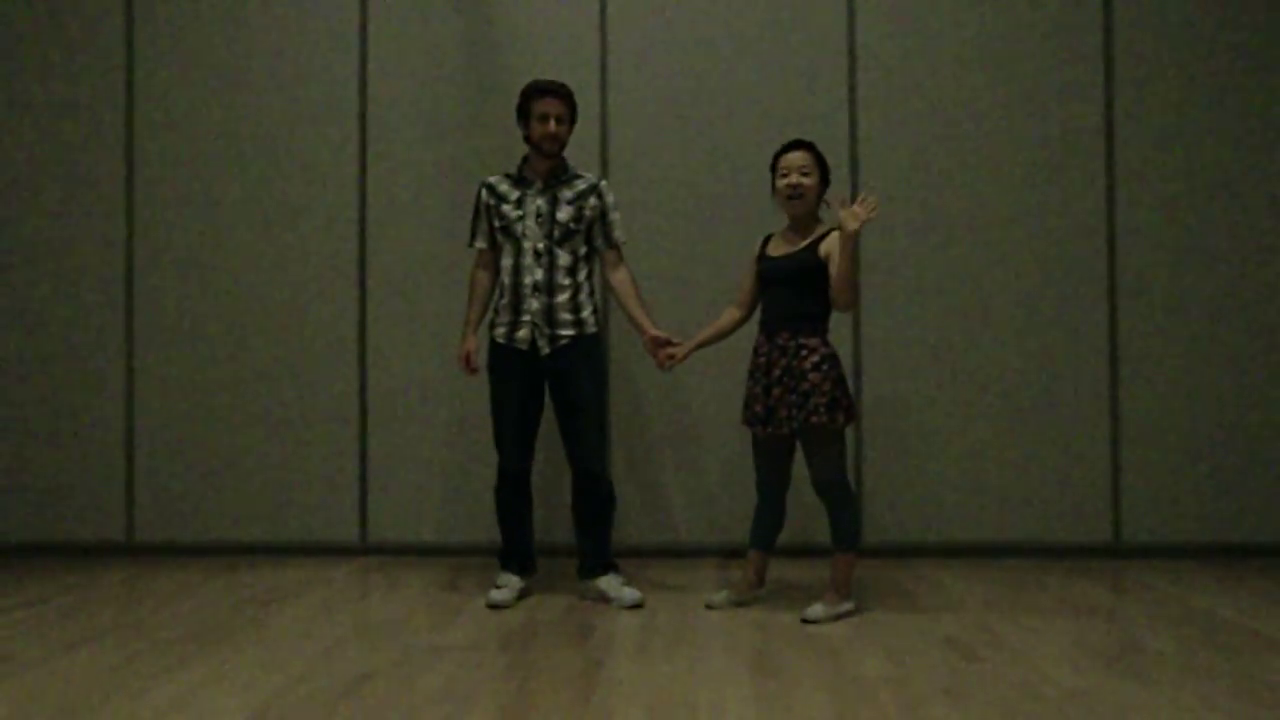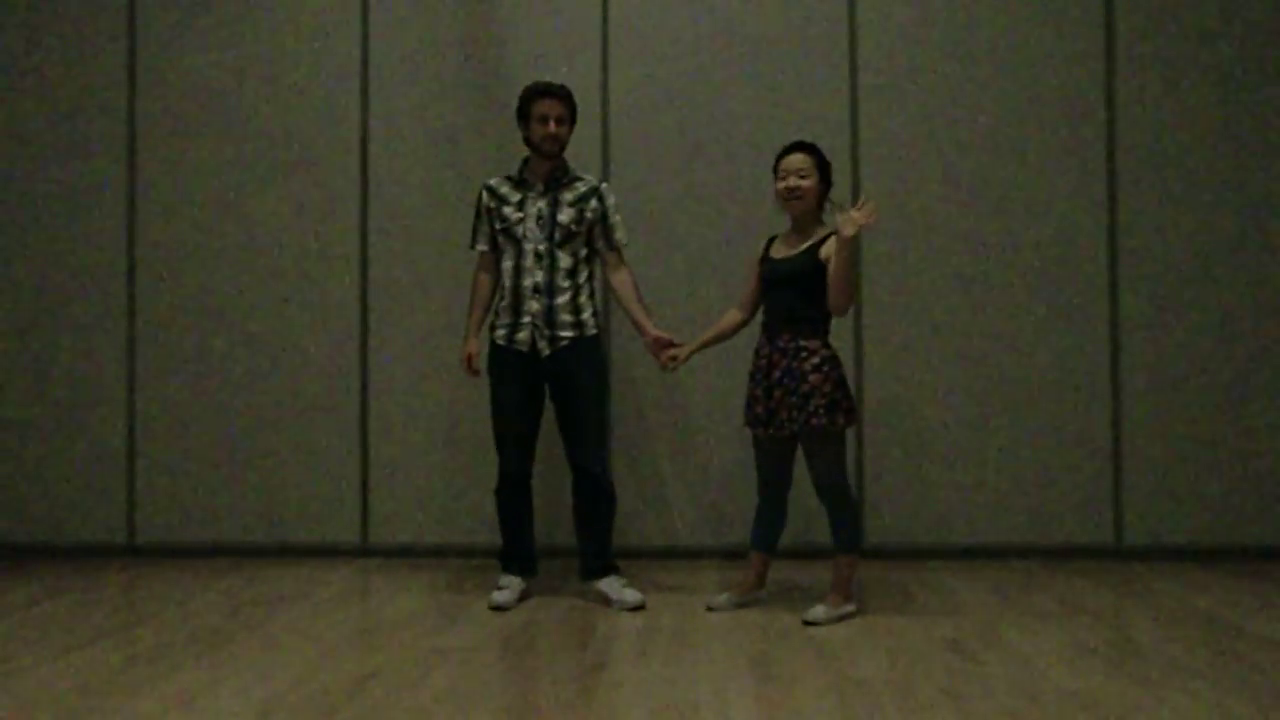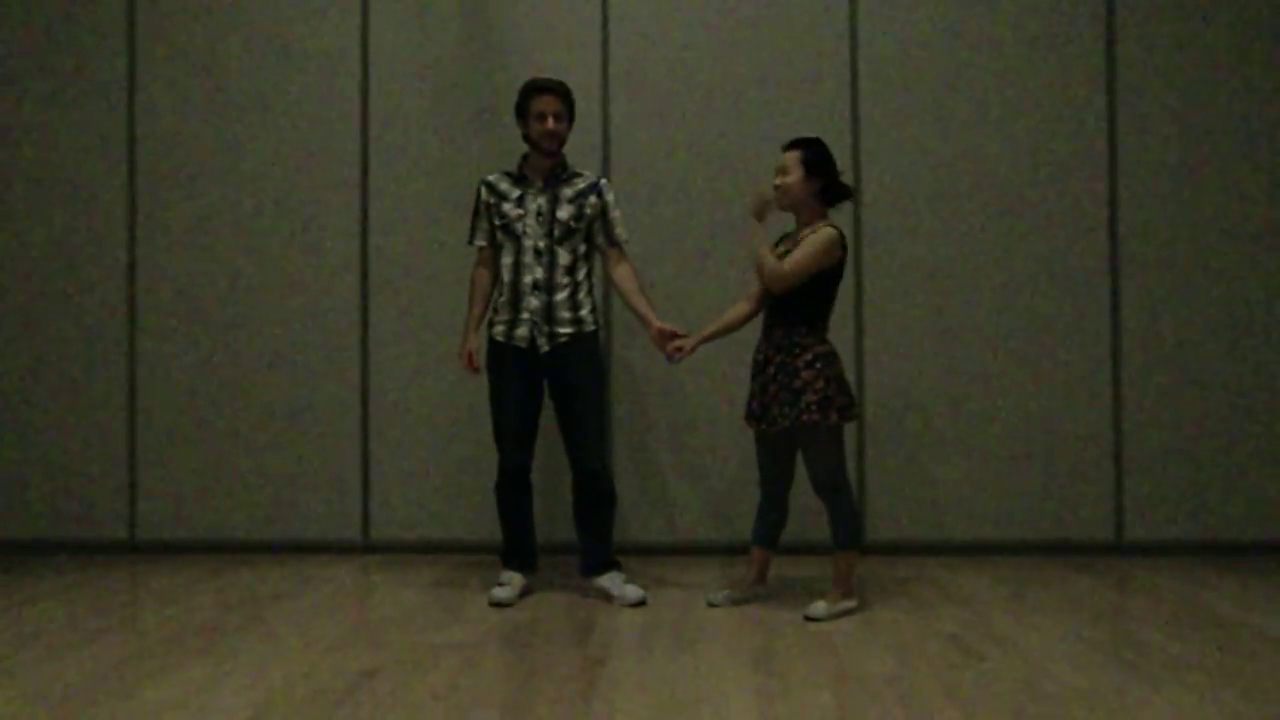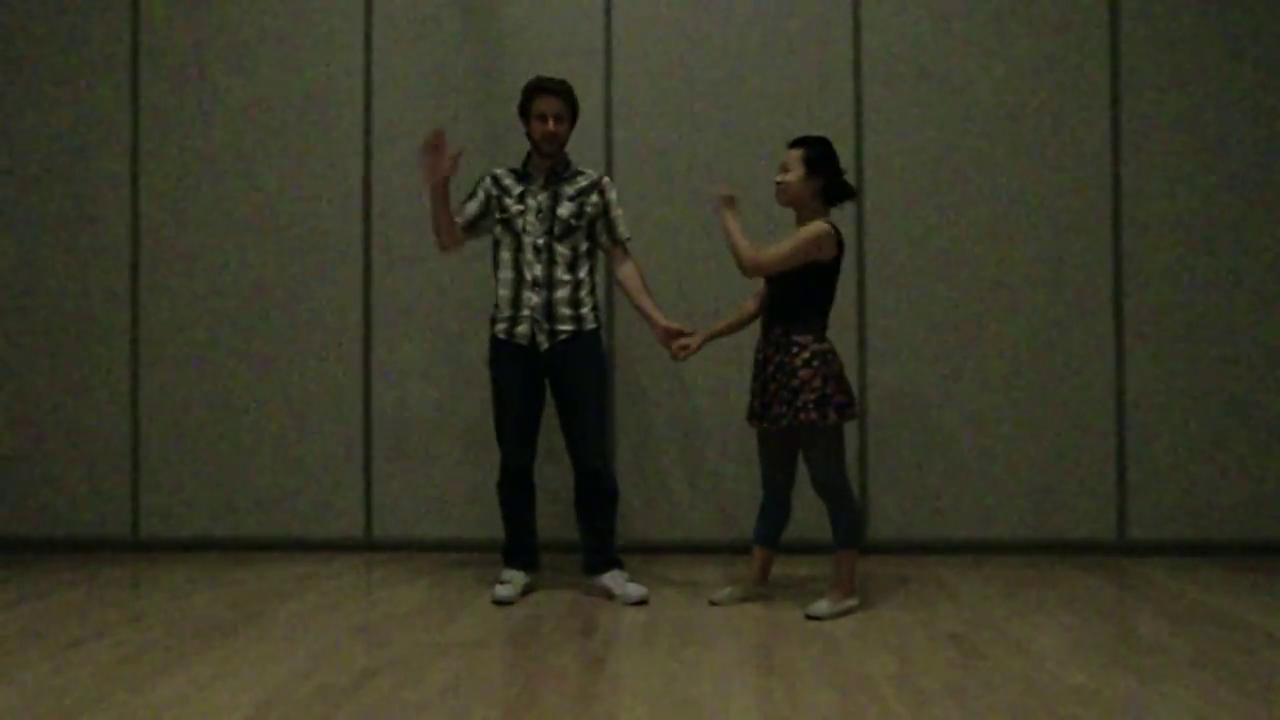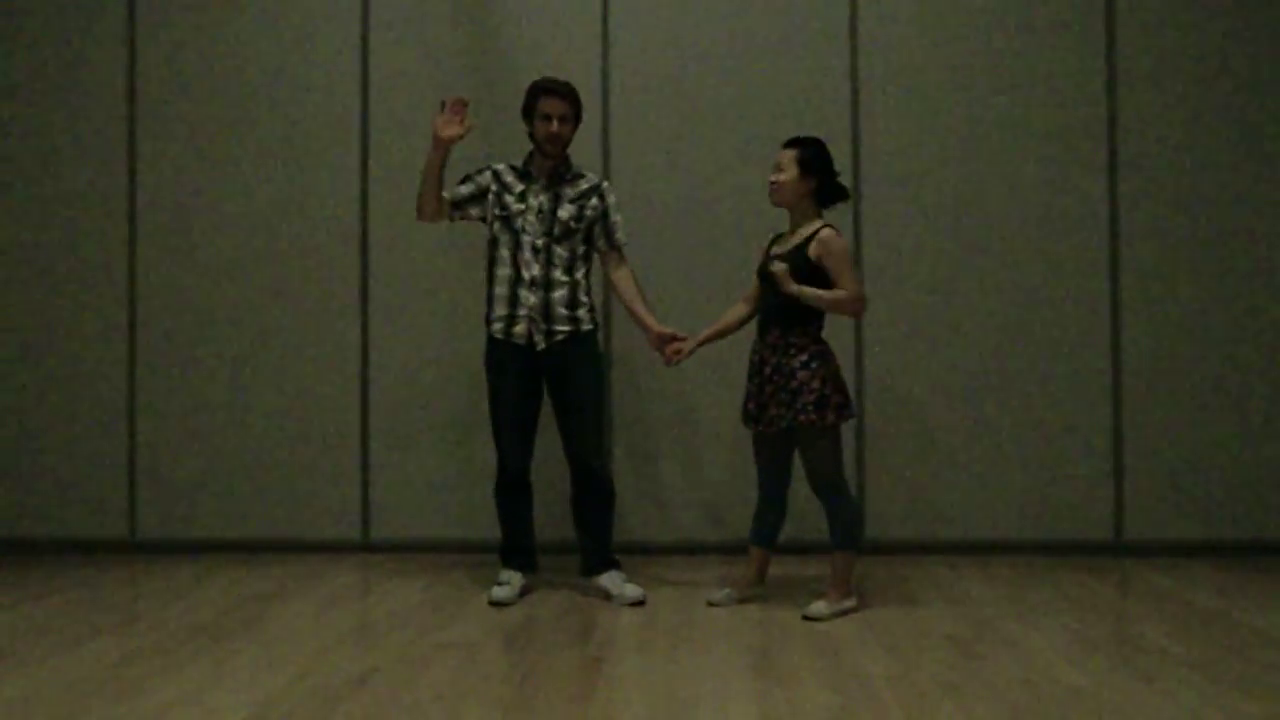
dt=0.3s
person 1, frame 1
left shoulder: (592, 191)
right shoulder: (494, 191)
left elbow: (614, 265)
right elbow: (485, 267)
left wrist: (646, 328)
right wrist: (469, 332)
left hip: (577, 342)
right hip: (511, 344)
left knee: (590, 462)
right knee: (512, 463)
left ankle: (600, 569)
right ankle: (514, 569)
person 1, frame 2
left shoulder: (593, 194)
right shoulder: (495, 193)
left elbow: (615, 267)
right elbow: (486, 269)
left wrist: (647, 328)
right wrist: (471, 334)
left hip: (577, 344)
right hip: (512, 345)
left knee: (590, 463)
right knee: (513, 464)
left ankle: (601, 570)
right ankle: (515, 570)
person 1, frame 3
left shoulder: (592, 190)
right shoulder: (494, 189)
left elbow: (616, 260)
right elbow: (485, 265)
left wrist: (652, 320)
right wrist: (471, 330)
left hip: (575, 340)
right hip: (511, 341)
left knee: (590, 459)
right knee: (513, 460)
left ankle: (601, 567)
right ankle: (516, 566)
person 1, frame 4
left shoulder: (594, 188)
right shoulder: (496, 185)
left elbow: (620, 259)
right elbow: (448, 239)
left wrist: (656, 318)
right wrist: (438, 185)
left hip: (576, 338)
right hip: (512, 340)
left knee: (591, 457)
right knee: (515, 458)
left ankle: (603, 566)
right ankle: (518, 565)
person 1, frame 5
left shoulder: (594, 191)
right shoulder: (496, 181)
left elbow: (615, 263)
right elbow: (429, 211)
left wrist: (650, 325)
right wrist: (440, 147)
left hip: (573, 339)
right hip: (509, 339)
left knee: (589, 458)
right knee: (512, 460)
left ankle: (601, 566)
right ankle: (516, 566)
person 2, frame 1
left shoulder: (829, 241)
right shoulder: (766, 245)
left elbow: (844, 301)
right elbow: (740, 309)
left wrist: (849, 238)
right wrist: (689, 347)
left hip: (812, 365)
right hip: (768, 365)
left knee: (829, 482)
right knee: (769, 484)
left ankle: (841, 591)
right ankle: (751, 580)
person 2, frame 2
left shoulder: (831, 244)
right shoulder: (771, 247)
left elbow: (839, 304)
right elbow: (742, 309)
left wrist: (844, 240)
right wrist: (691, 347)
left hip: (813, 368)
right hip: (769, 367)
left knee: (830, 483)
right knee: (770, 486)
left ankle: (843, 593)
right ankle: (753, 582)
person 2, frame 3
left shoulder: (826, 239)
right shoulder: (787, 240)
left elbow: (774, 281)
right elbow: (752, 302)
left wrist: (756, 226)
right wrist: (697, 339)
left hip: (811, 365)
right hip: (772, 364)
left knee: (829, 480)
right knee: (772, 482)
left ankle: (843, 589)
right ankle: (754, 577)
person 2, frame 4
left shoulder: (822, 235)
right shoulder: (793, 237)
left elbow: (751, 264)
right elbow: (758, 301)
left wrist: (728, 215)
right wrist: (702, 337)
left hip: (808, 366)
right hip: (774, 364)
left knee: (829, 480)
right knee: (775, 481)
left ankle: (845, 588)
right ankle: (756, 577)
person 2, frame 5
left shoulder: (827, 240)
right shoulder: (776, 243)
left elbow: (854, 302)
right elbow: (749, 305)
left wrist: (796, 288)
right wrist: (695, 342)
left hip: (806, 367)
right hip: (768, 365)
left knee: (827, 480)
right knee: (771, 482)
left ankle: (842, 589)
right ankle: (753, 578)
